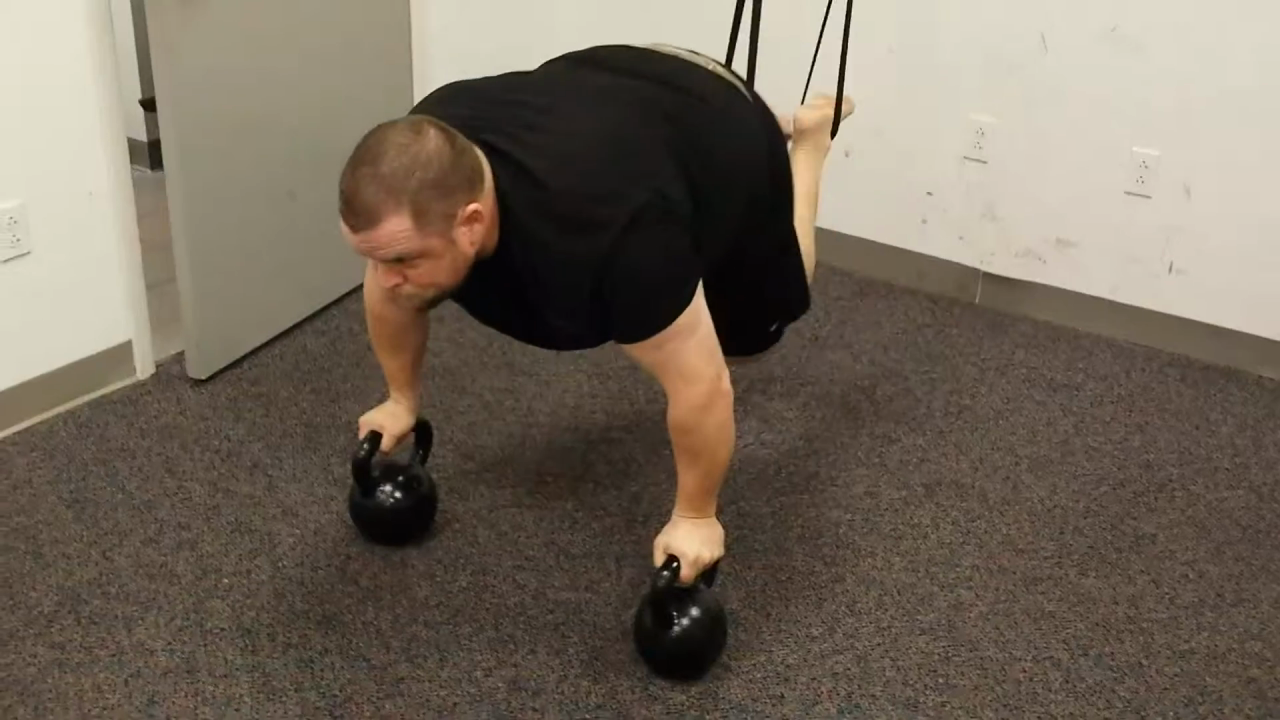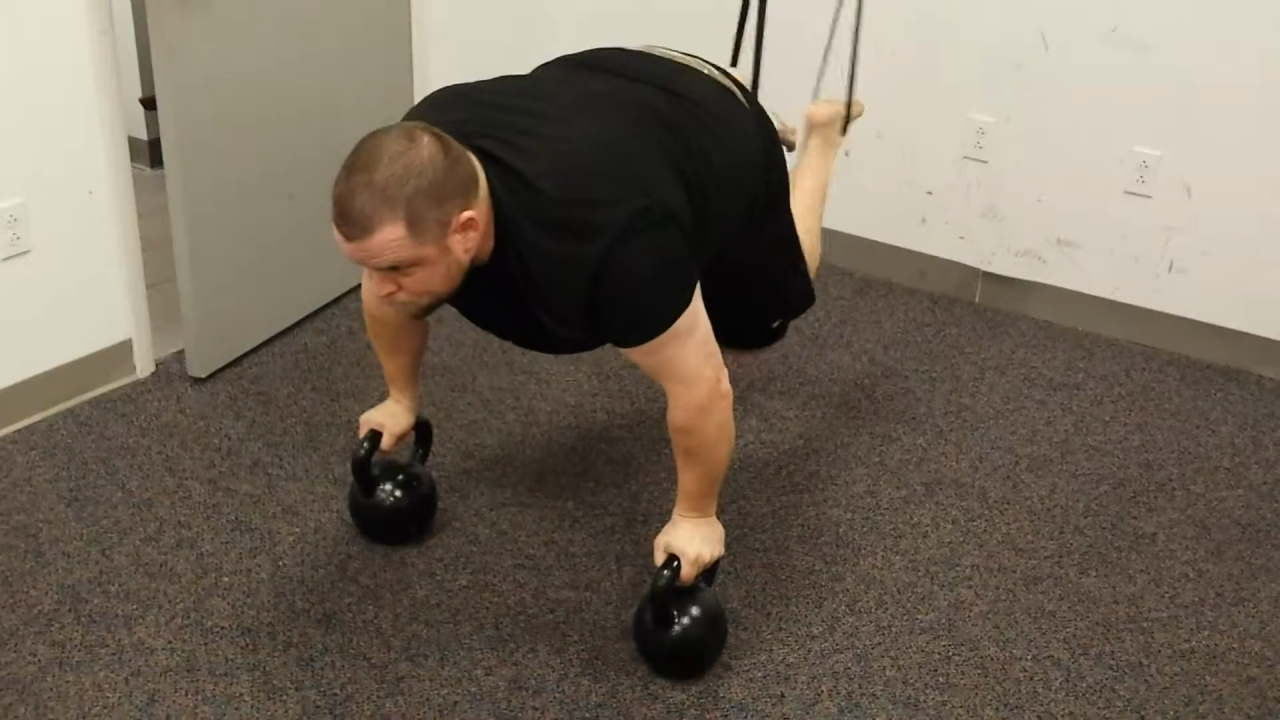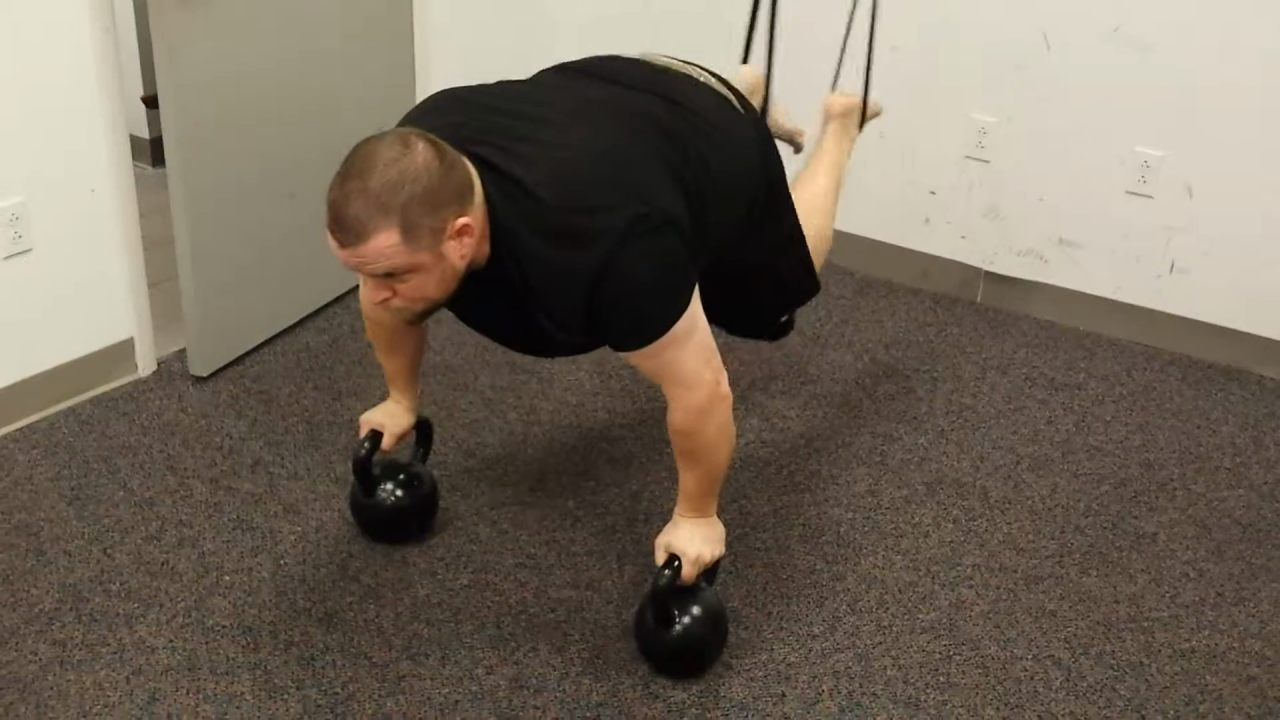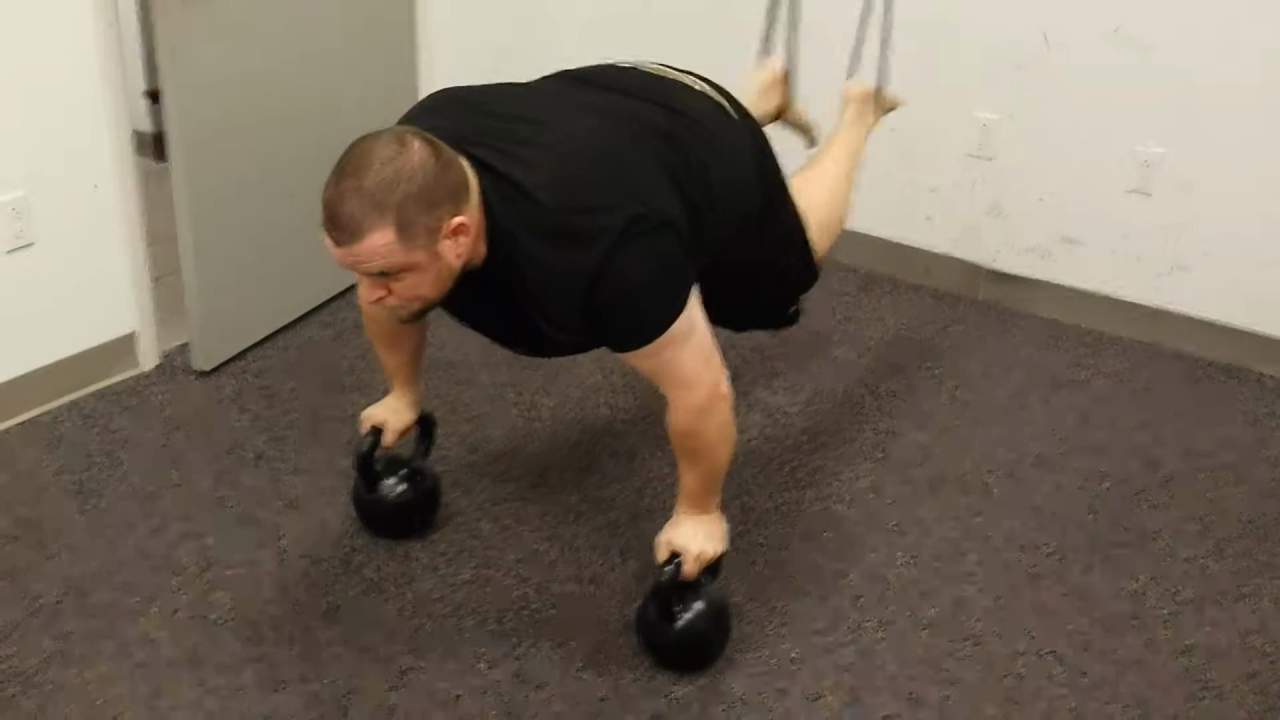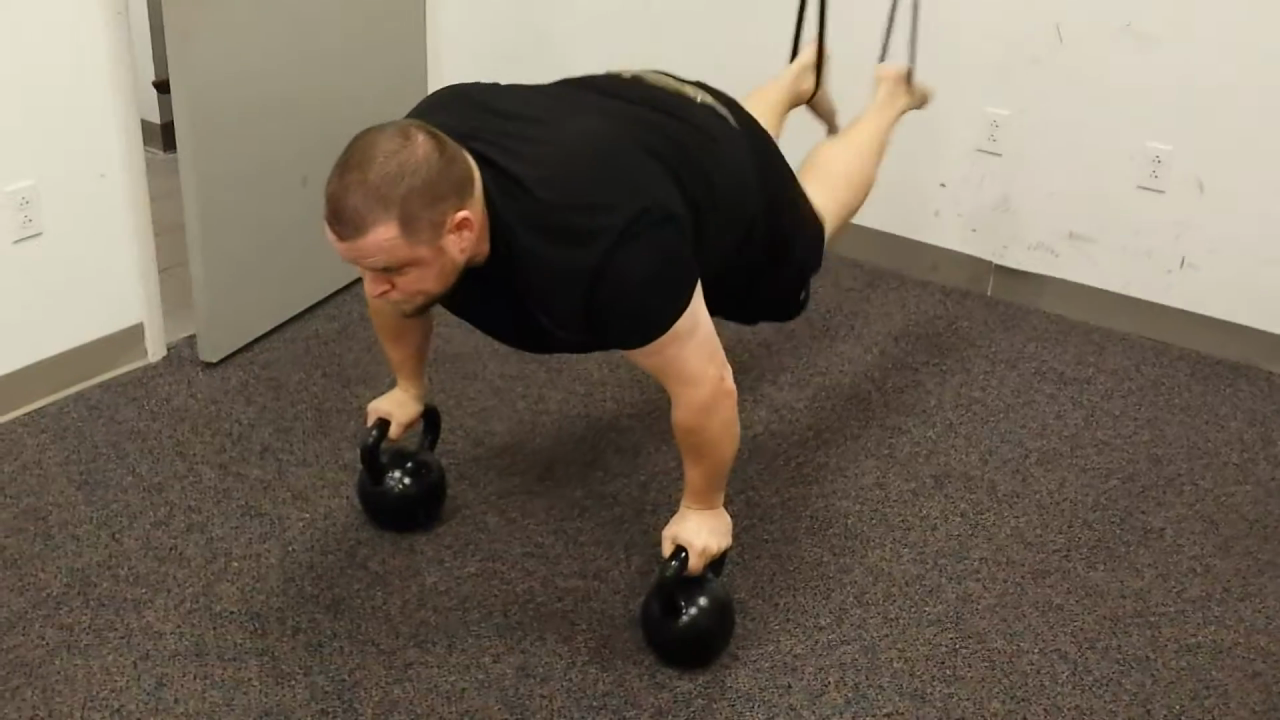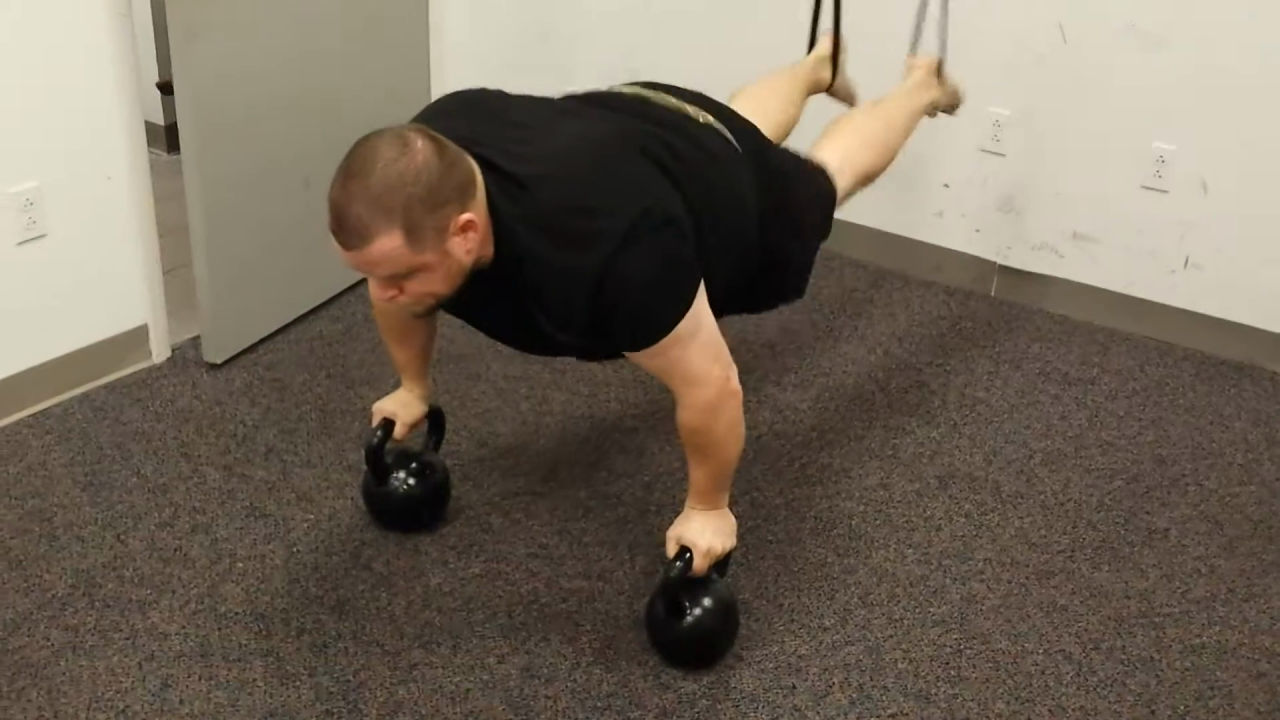
dt=0.1s
person 1, frame 1
left shoulder: (602, 234)
right shoulder: (411, 182)
left elbow: (701, 386)
right elbow: (389, 287)
left wrist: (695, 519)
right wrist: (402, 399)
left hip: (732, 146)
left knee: (749, 334)
left ankle: (810, 138)
right ankle: (744, 108)
person 1, frame 2
left shoulder: (598, 240)
right shoulder: (408, 177)
left elbow: (701, 386)
right elbow: (387, 281)
left wrist: (696, 517)
right wrist: (402, 399)
left hip: (715, 134)
left knee: (752, 326)
left ankle: (823, 133)
right ankle: (735, 99)
person 1, frame 3
left shoulder: (593, 245)
right shoulder: (407, 175)
left elbow: (701, 389)
right elbow: (385, 290)
left wrist: (696, 517)
right wrist: (401, 399)
left hip: (717, 144)
left knee: (765, 311)
left ankle: (838, 126)
right ankle: (746, 96)
person 1, frame 4
left shoulder: (592, 249)
right shoulder: (414, 165)
left elbow: (702, 388)
right elbow: (384, 289)
left wrist: (699, 514)
right wrist: (404, 395)
left hip: (707, 150)
left knee: (791, 253)
left ankle: (859, 113)
right ankle: (767, 93)
person 1, frame 5
left shoulder: (593, 245)
right shoulder: (415, 166)
left elbow: (706, 386)
right elbow: (393, 287)
left wrist: (703, 509)
right wrist: (409, 388)
left hip: (723, 169)
left knee: (805, 226)
left ankle: (888, 97)
right ankle: (798, 79)
person 1, frame 6
left shoulder: (599, 249)
right shoulder: (420, 180)
left elbow: (711, 387)
right elbow: (394, 286)
left wrist: (708, 509)
right wrist: (414, 388)
left hip: (725, 180)
right hip: (629, 122)
left knee: (824, 175)
right knee: (745, 127)
left ankle: (919, 88)
right ankle: (818, 66)
